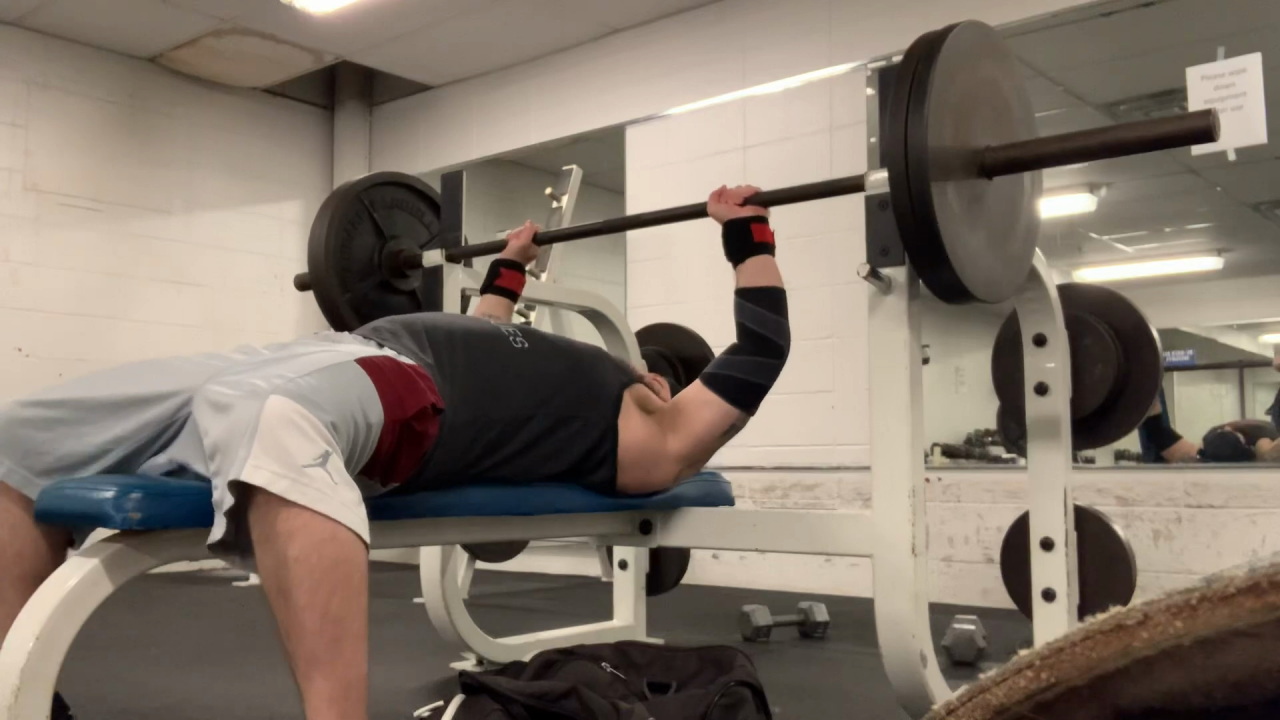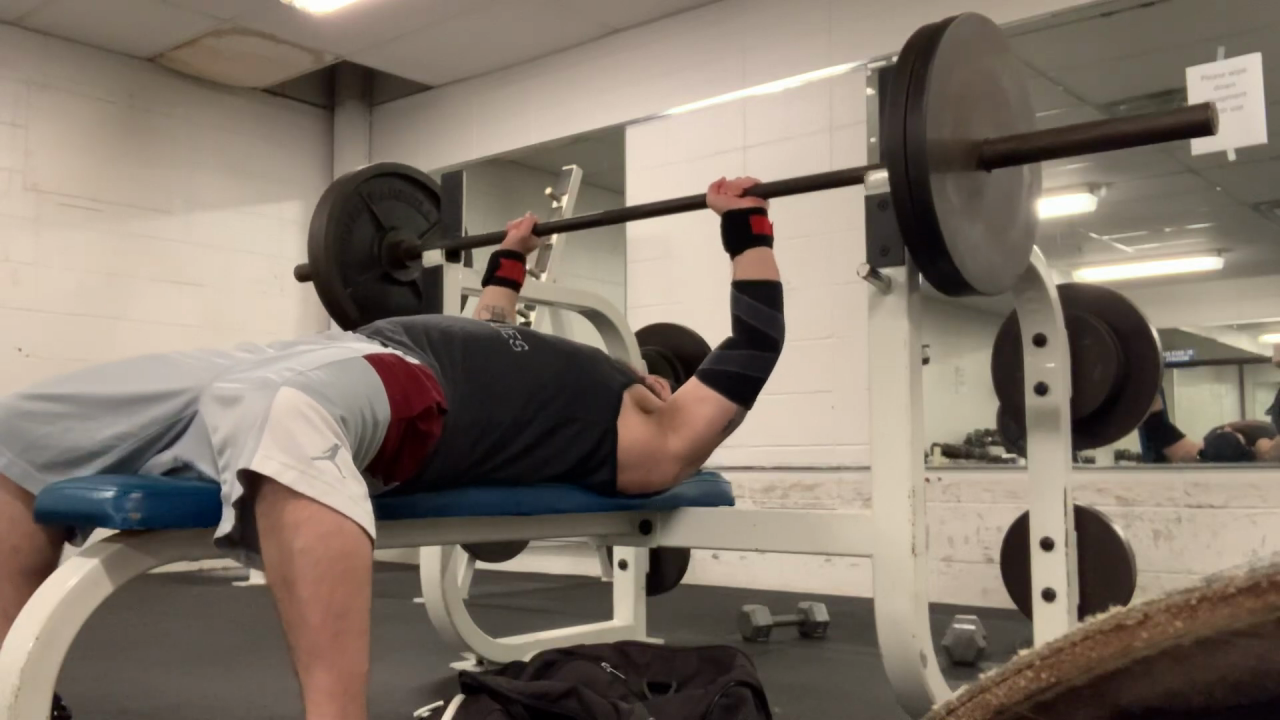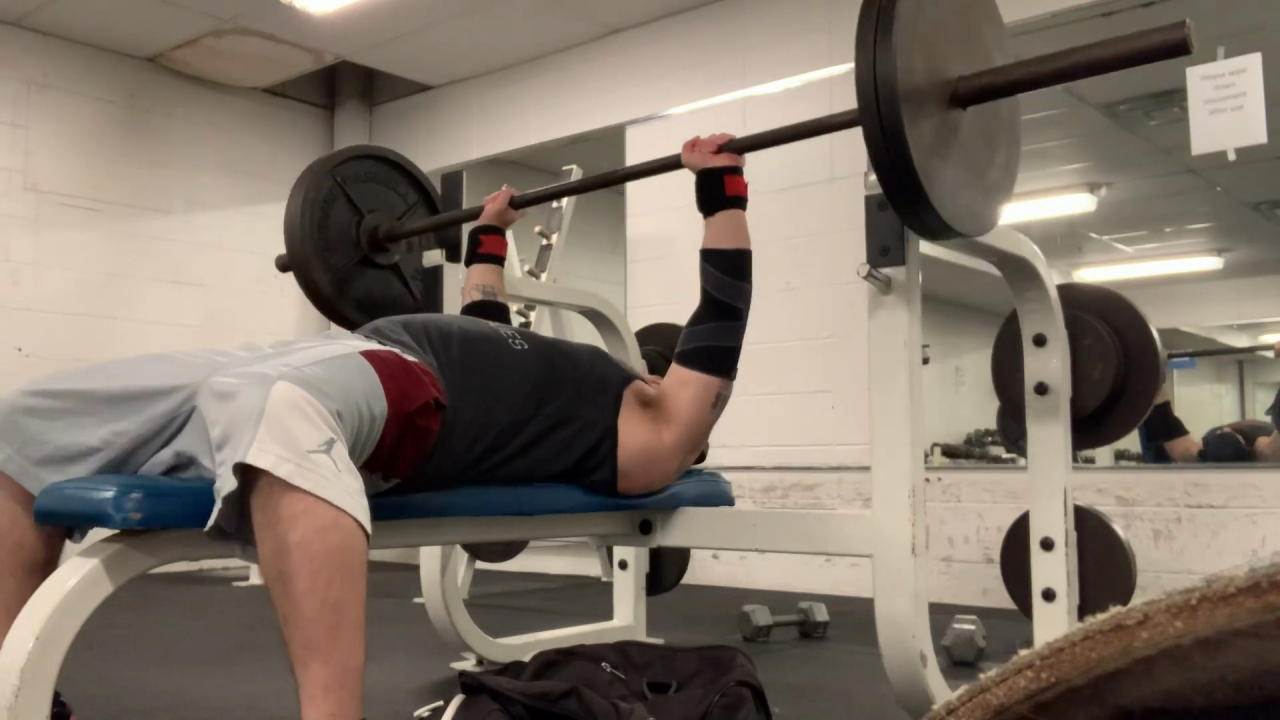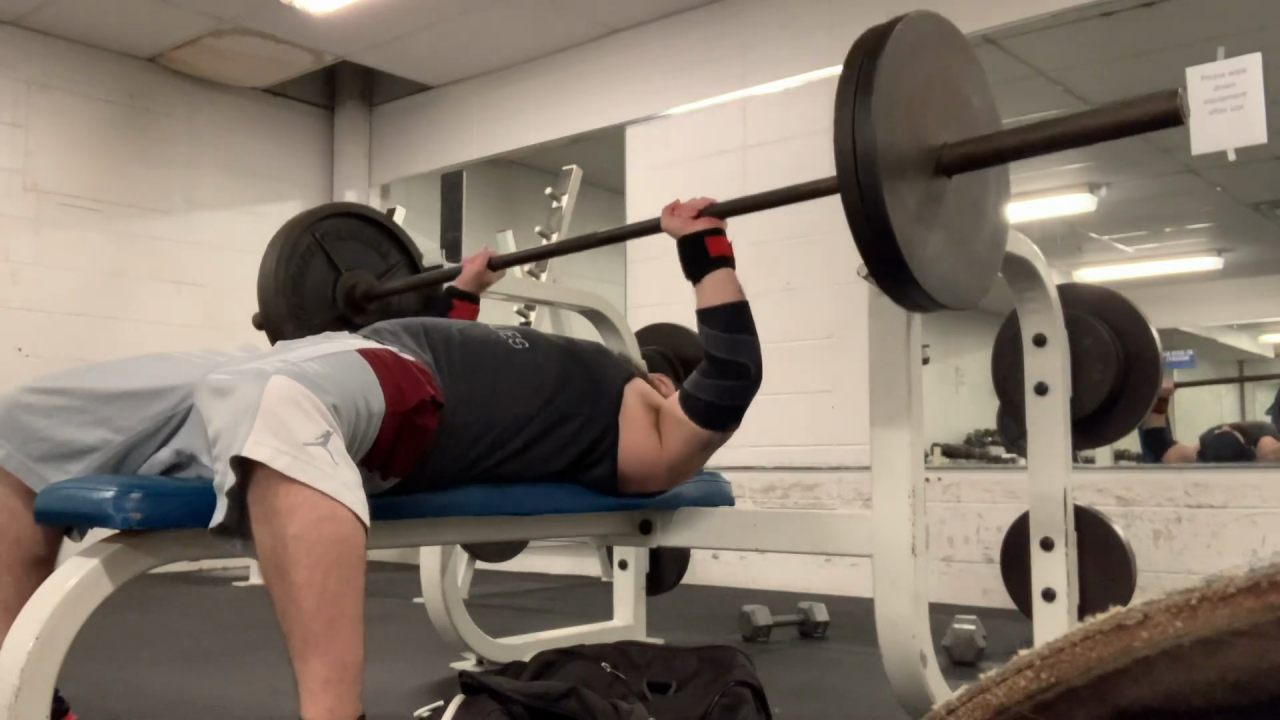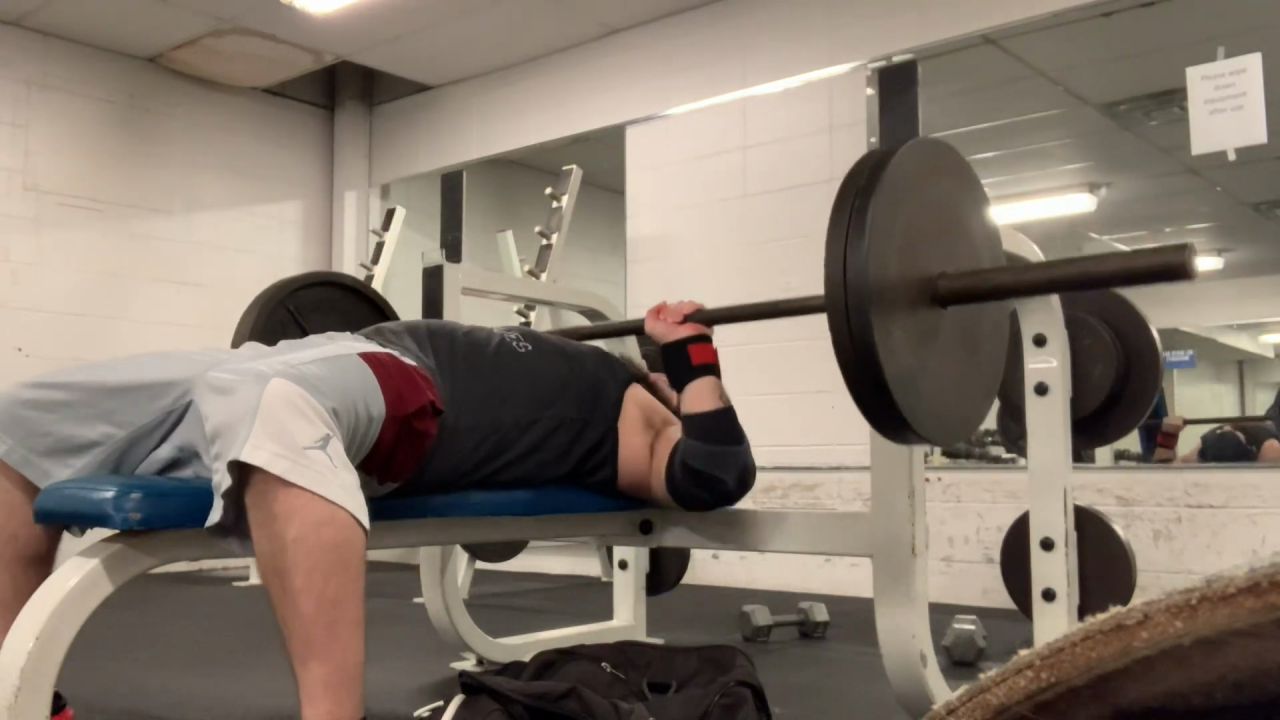
dt=1s
person 1, frame 1
left shoulder: (655, 445)
right shoulder: (575, 390)
left elbow: (760, 353)
right elbow: (481, 347)
left wrist: (748, 235)
right wrist: (509, 266)
left knee: (267, 427)
person 1, frame 2
left shoulder: (654, 445)
right shoulder: (582, 389)
left elbow: (753, 349)
right elbow: (491, 345)
left wrist: (746, 227)
right wrist: (508, 260)
left knee: (279, 423)
person 1, frame 3
left shoulder: (650, 442)
right shoulder: (561, 388)
left elbow: (721, 324)
right elbow: (481, 326)
left wrist: (721, 190)
right wrist: (488, 236)
left knee: (274, 418)
person 1, frame 4
left shoulder: (650, 443)
right shoulder: (571, 385)
left elbow: (733, 380)
left wrist: (704, 249)
right wrist: (465, 293)
left knee: (272, 414)
person 1, frame 5
left shoulder: (648, 438)
right shoulder: (589, 389)
left elbow: (719, 474)
left wrist: (691, 349)
right wrist: (450, 351)
left knee: (269, 414)
